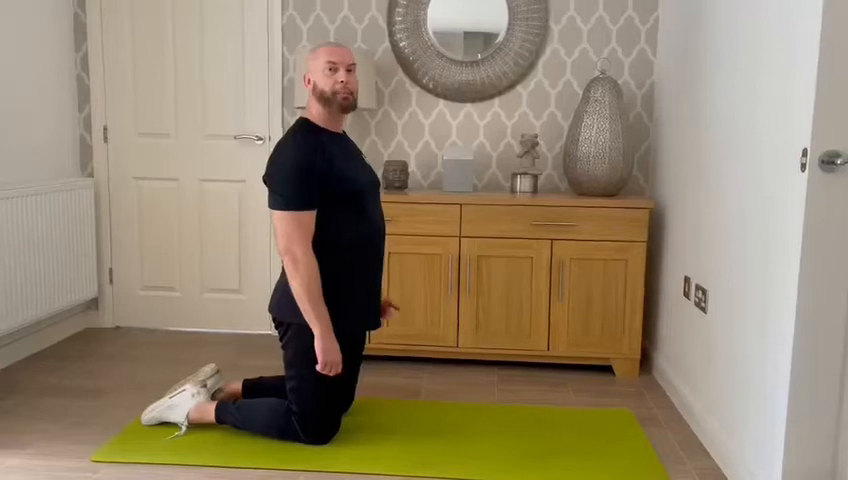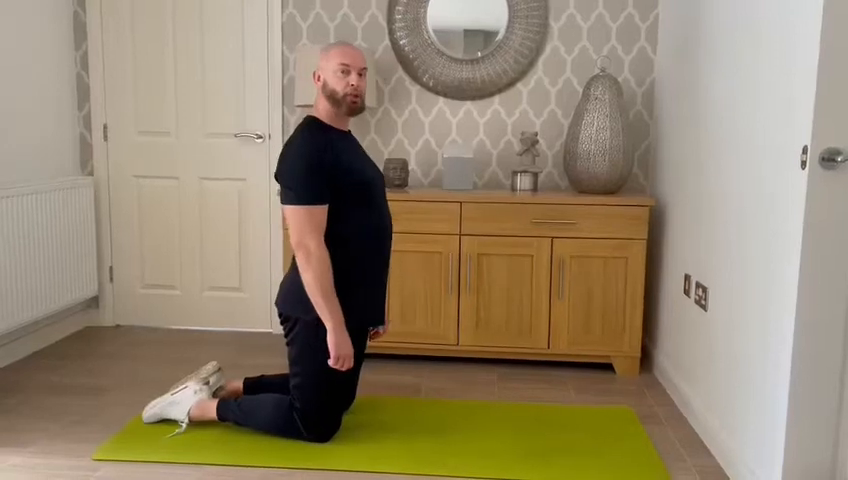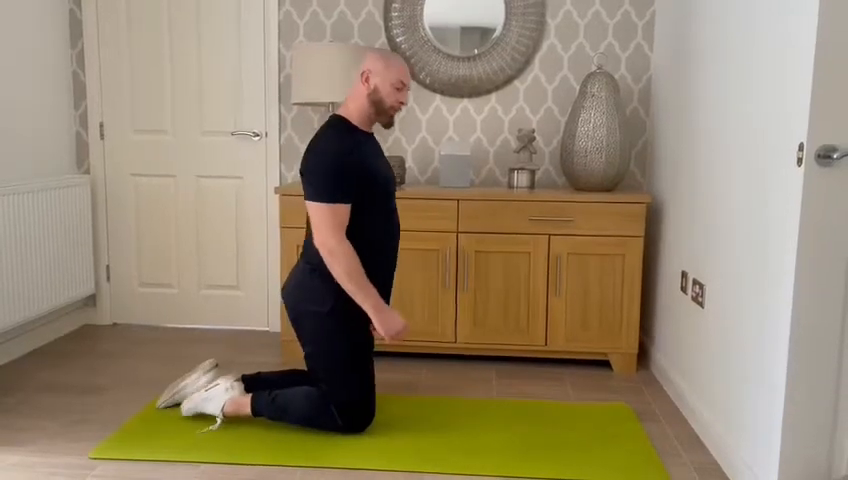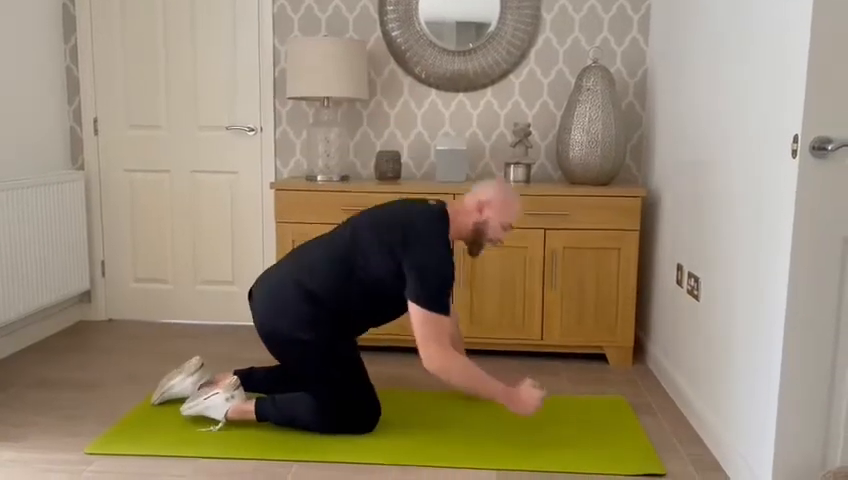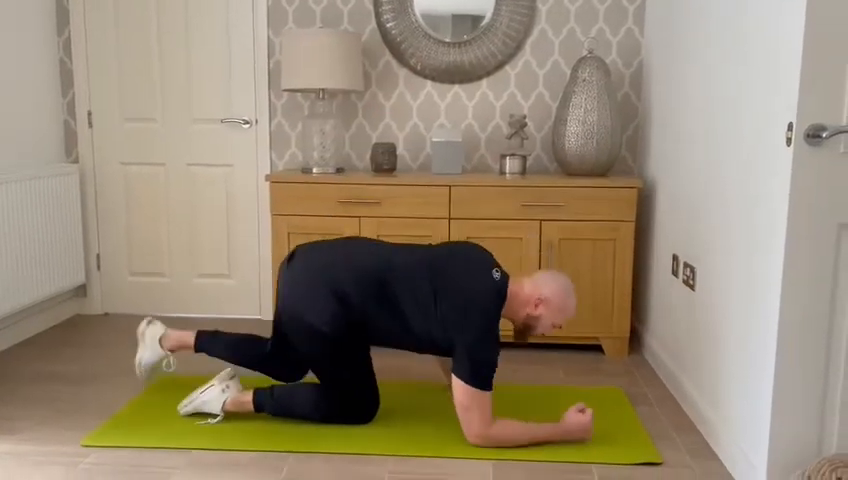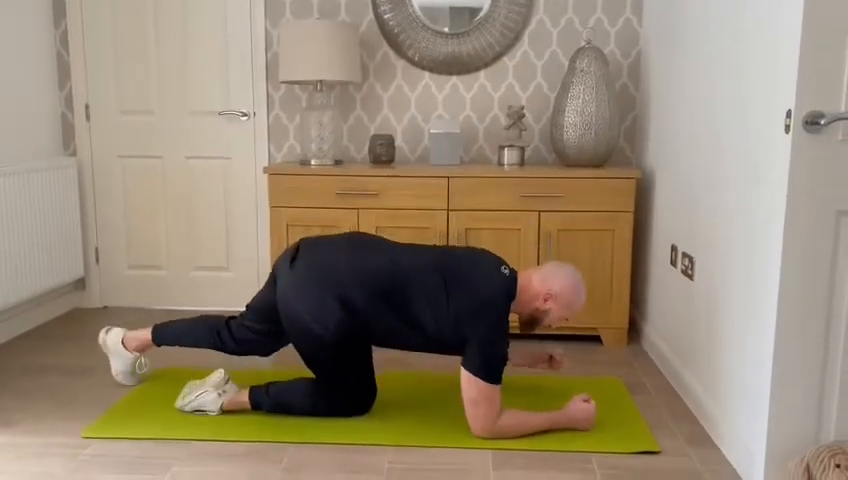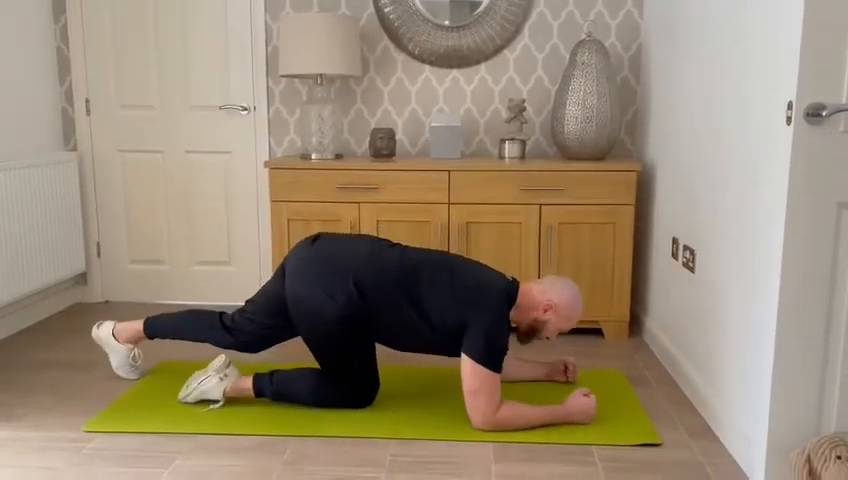
dt=0.5s
person 1, frame 1
left shoulder: (343, 143)
right shoulder: (297, 152)
right elbow: (295, 251)
left wrist: (370, 295)
right wrist: (323, 332)
left hip: (346, 307)
right hip: (315, 313)
left knee: (334, 402)
right knee: (315, 425)
left ankle: (224, 388)
right ankle: (198, 408)
person 1, frame 2
left shoulder: (346, 142)
right shoulder: (308, 149)
right elbow: (307, 245)
left wrist: (369, 309)
right wrist: (335, 327)
left hip: (350, 305)
right hip: (320, 309)
left knee: (336, 399)
right knee: (316, 422)
left ankle: (225, 386)
right ankle: (199, 405)
person 1, frame 3
left shoulder: (363, 140)
right shoulder: (334, 148)
right elbow: (330, 242)
left wrist: (376, 302)
right wrist: (379, 311)
left hip: (333, 296)
right hip: (327, 300)
left knee: (328, 383)
right knee: (352, 411)
left ankle: (220, 382)
right ankle: (231, 401)
person 1, frame 4
left shoulder: (427, 218)
right shoulder: (431, 248)
left elbow: (439, 313)
right elbow: (435, 354)
left wrist: (470, 368)
right wrist: (509, 396)
left hip: (281, 299)
right hip: (295, 317)
left knee: (331, 385)
right knee: (359, 414)
left ankle: (210, 382)
right ankle: (231, 405)
person 1, frame 5
left shoulder: (484, 265)
right shoulder: (478, 326)
right elbow: (479, 432)
left wrist: (461, 377)
right wrist: (563, 430)
left hip: (309, 264)
right hip: (319, 298)
left knee: (284, 363)
right knee: (356, 404)
left ankle: (167, 338)
right ankle: (234, 399)
person 1, frame 6
left shoulder: (493, 270)
right shoulder: (491, 315)
right elbow: (485, 424)
left wrist: (526, 358)
right wrist: (566, 418)
left hip: (310, 259)
right hip: (321, 300)
left knee: (246, 335)
right knee: (353, 398)
left ankle: (129, 341)
right ankle: (232, 398)
person 1, frame 7
left shoulder: (493, 291)
right shoulder: (492, 312)
left elbow: (486, 364)
right elbow: (484, 415)
left wrist: (547, 371)
right wrist: (564, 412)
left hip: (317, 260)
right hip: (330, 287)
left knee: (239, 331)
right knee: (354, 390)
left ankle: (122, 333)
right ankle: (235, 384)
